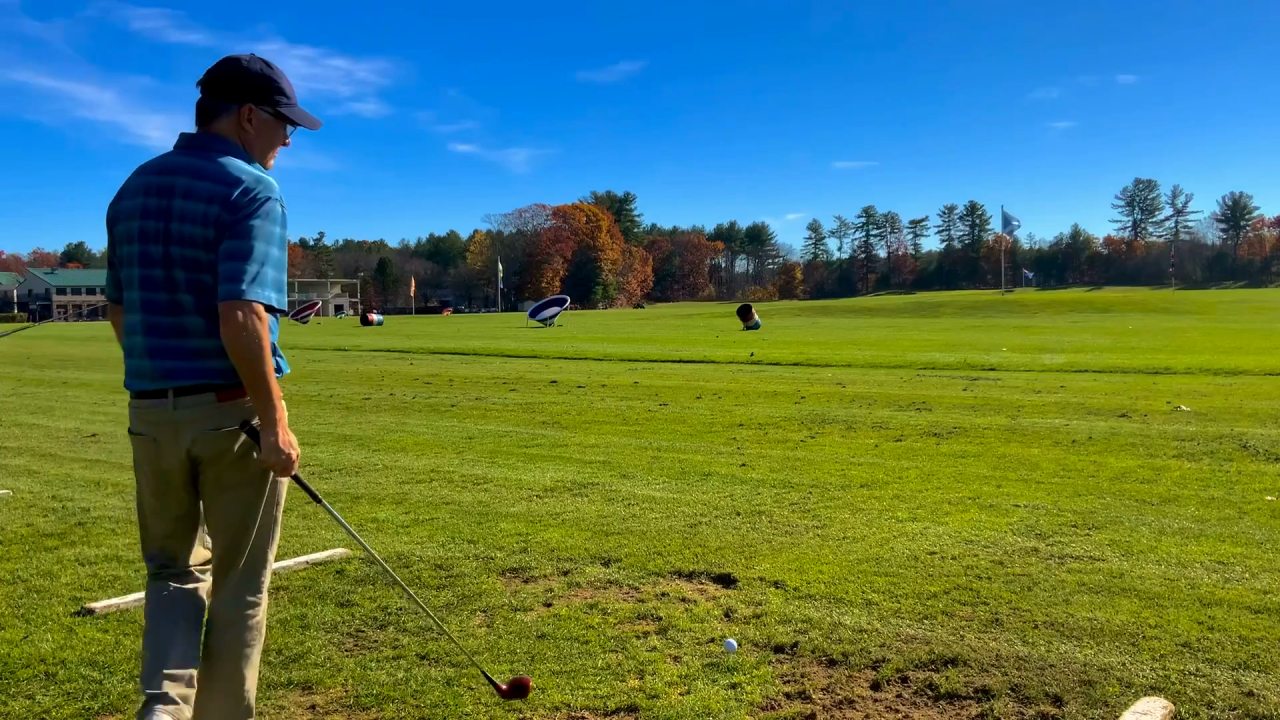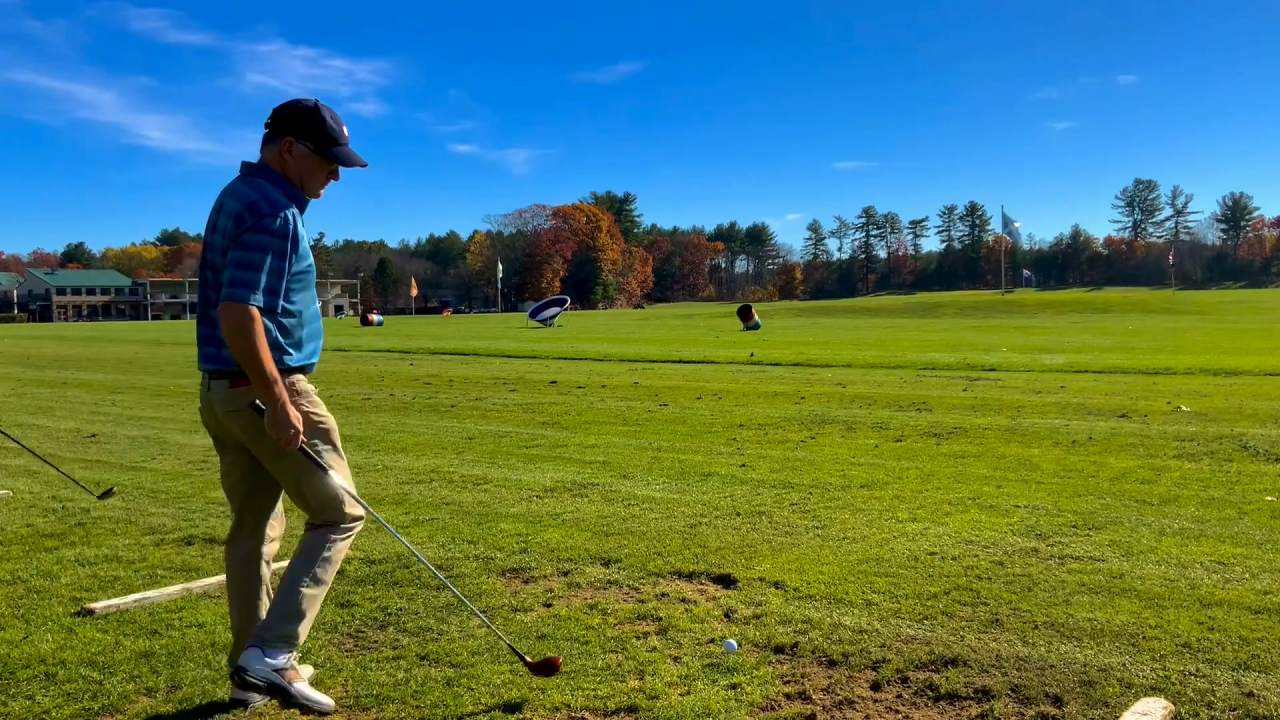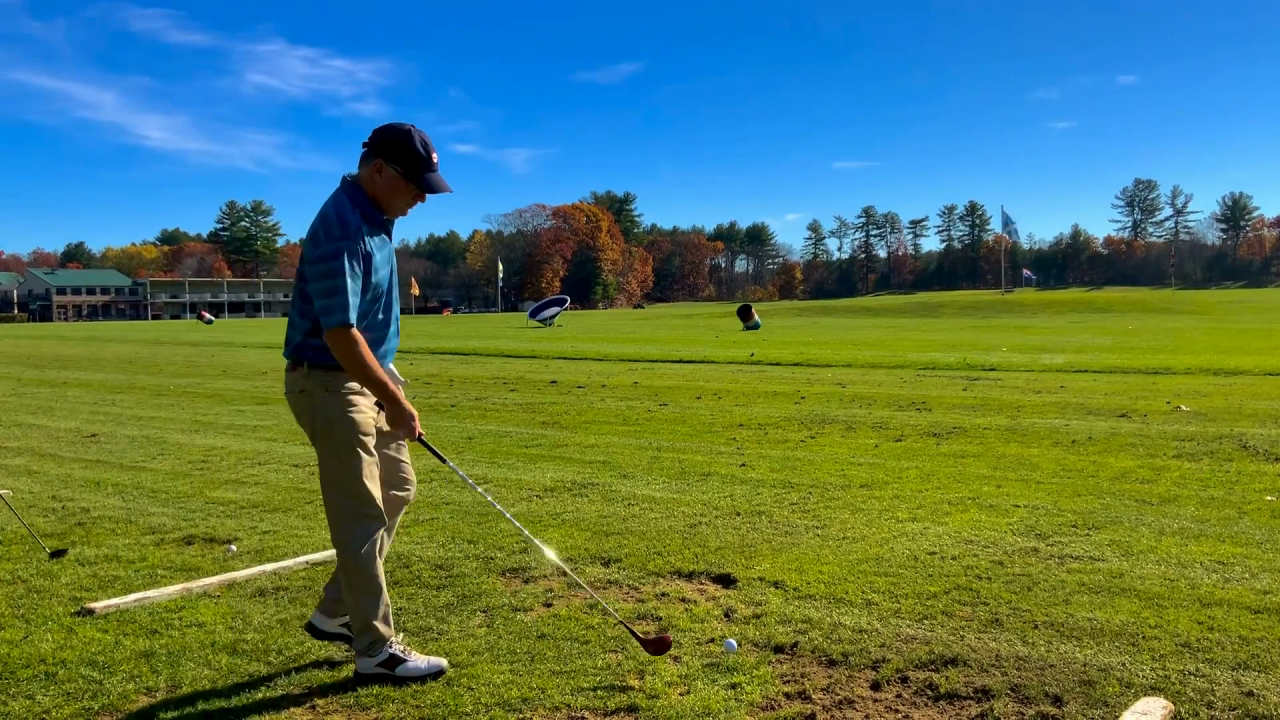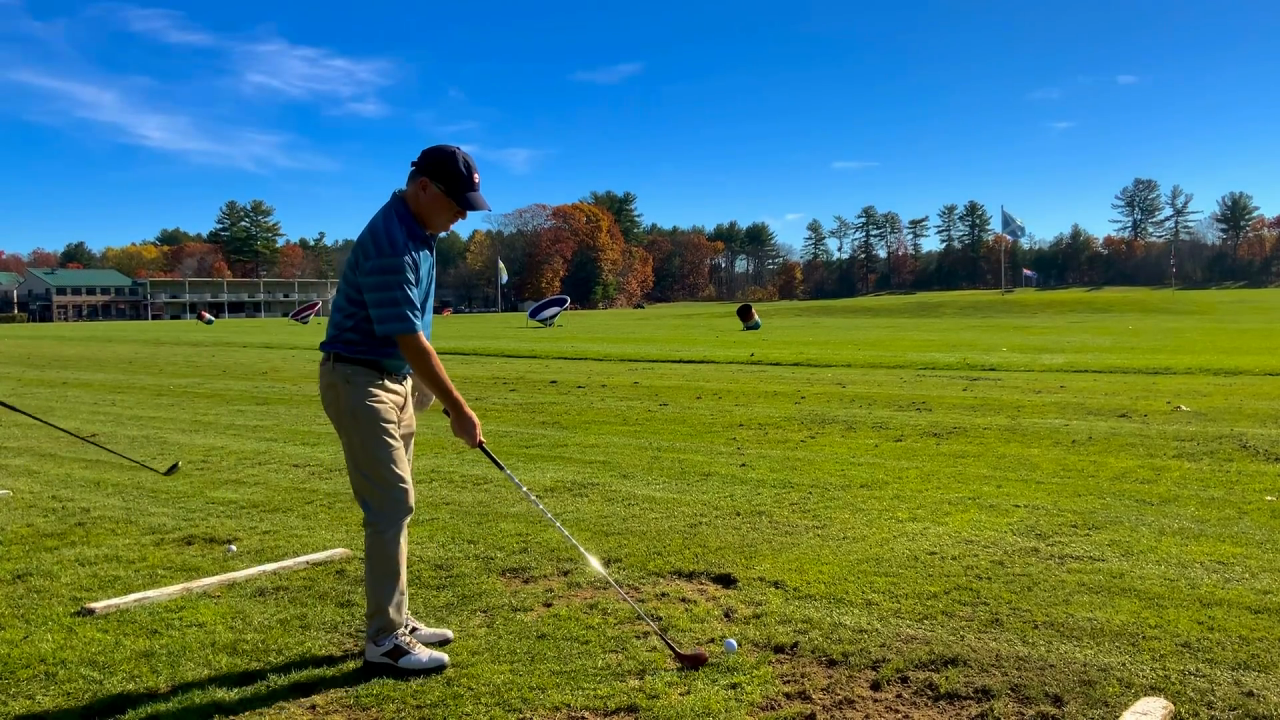
dt=0.7s
person 1, frame 1
left shoulder: (134, 188)
right shoulder: (251, 191)
left elbow: (123, 311)
right elbow: (241, 320)
right wrist: (275, 424)
left hip: (153, 416)
right hip: (233, 414)
left knee: (175, 577)
right knee: (239, 586)
person 1, frame 2
left shoulder: (234, 198)
right shoulder: (272, 211)
right elbow: (237, 315)
right wrist: (279, 402)
left hip: (222, 392)
right hip: (267, 394)
left knee: (251, 532)
right knee: (338, 517)
left ankle: (252, 668)
right ankle: (270, 651)
person 1, frame 3
left shoulder: (375, 217)
right shoulder: (342, 231)
right elbow: (341, 335)
left wrist: (386, 375)
right wrist: (394, 402)
left hip: (361, 381)
right hip: (331, 386)
left knee: (396, 493)
right knee: (362, 517)
left ankle: (336, 611)
right ankle: (375, 648)
person 1, frame 4
left shoulder: (419, 231)
right shoulder: (390, 245)
right elbow: (410, 341)
left wrist: (421, 379)
right wrist: (459, 409)
left hip: (393, 380)
right hip: (358, 381)
left knee: (395, 502)
right knee: (391, 503)
left ankle: (393, 622)
right ankle: (383, 638)
